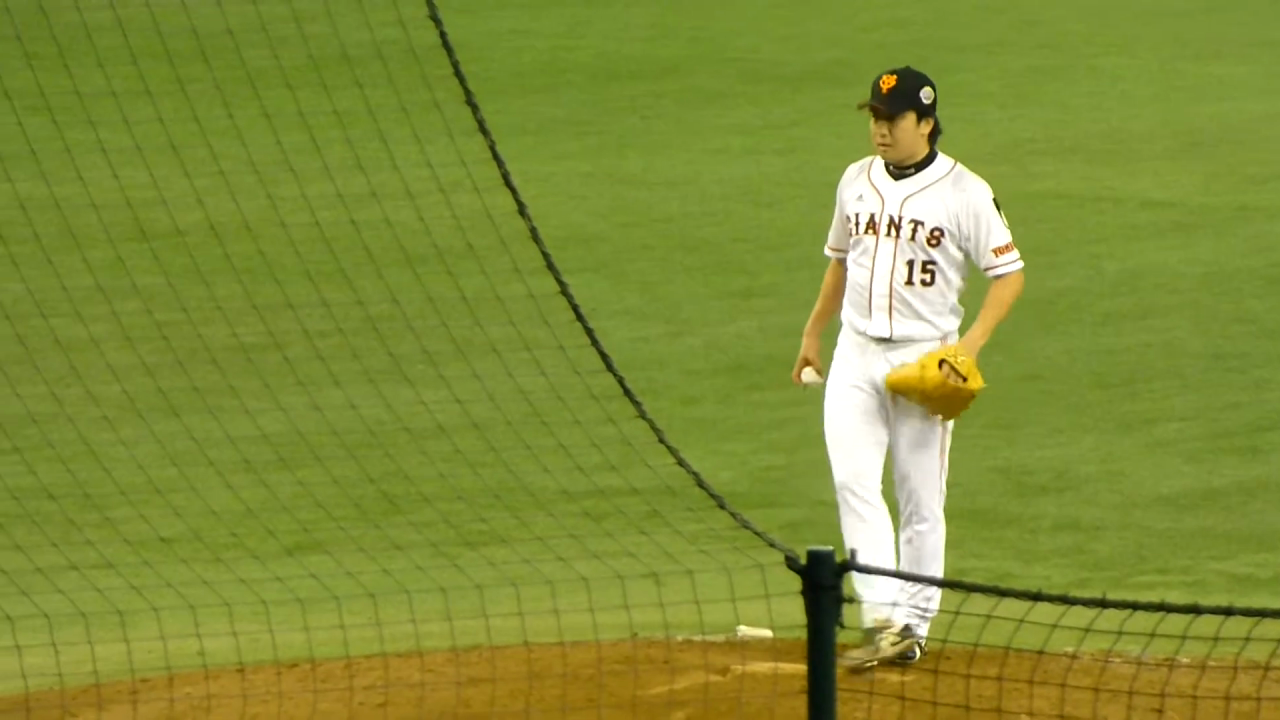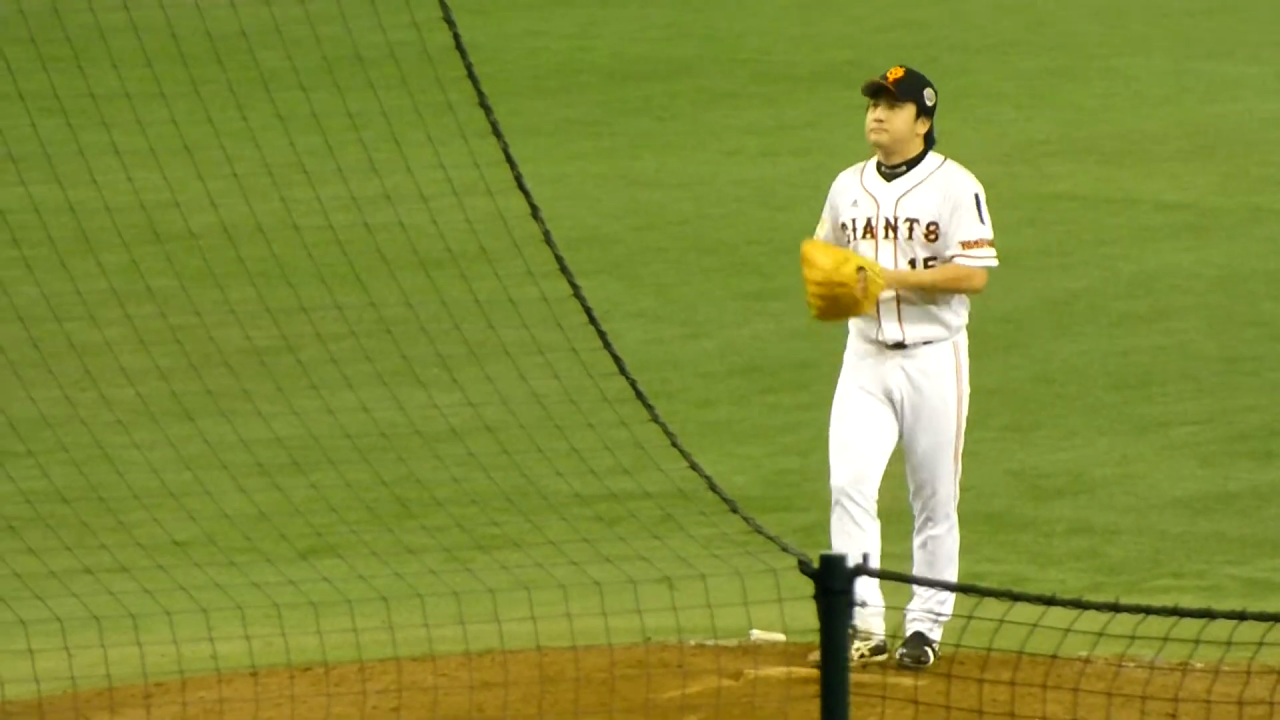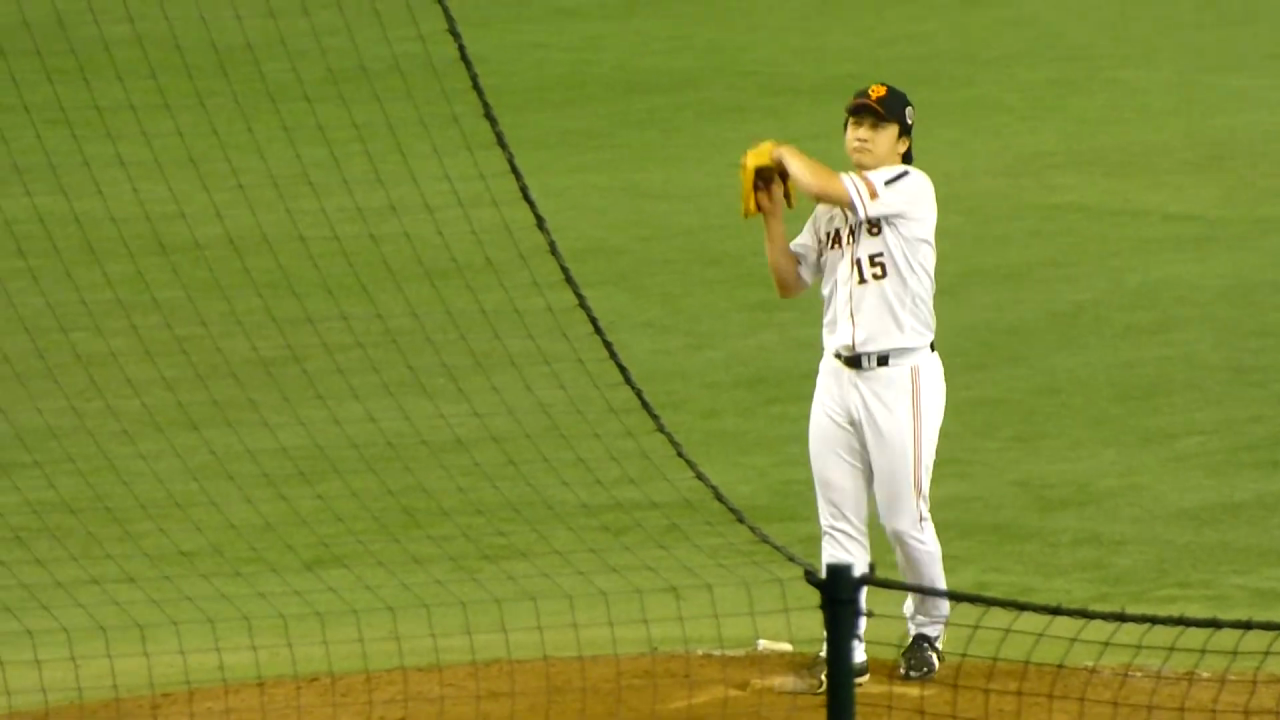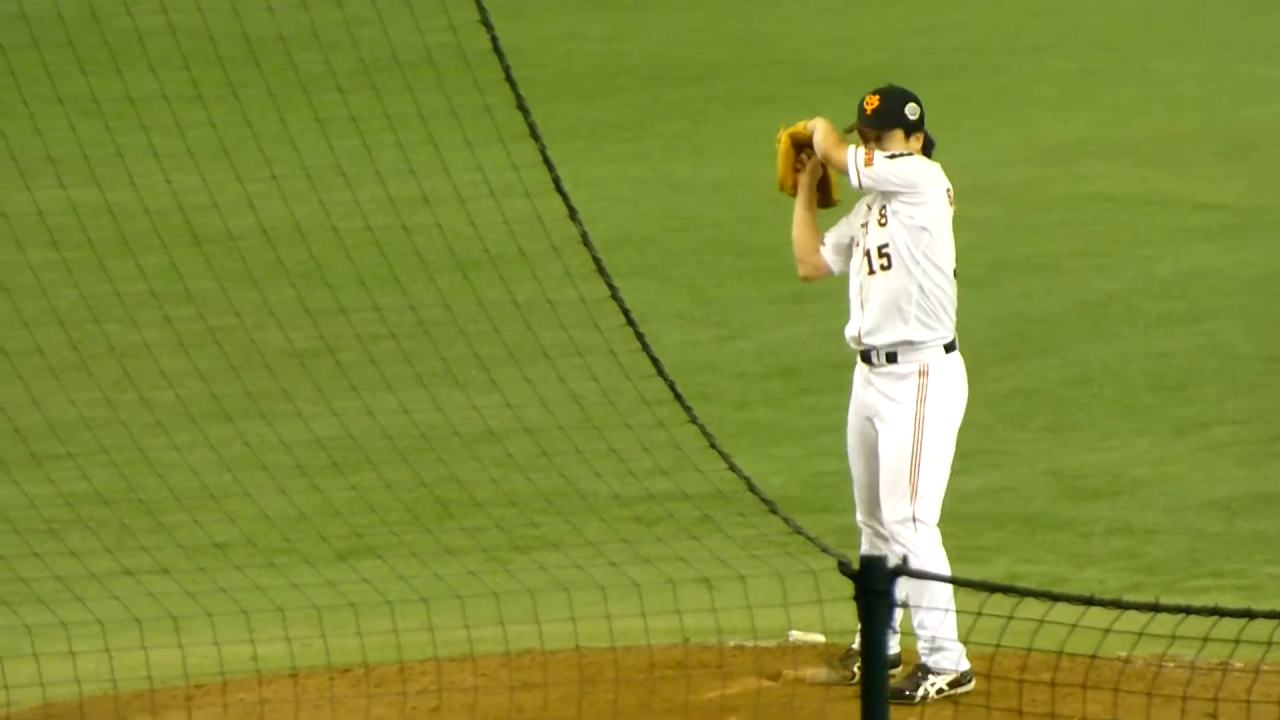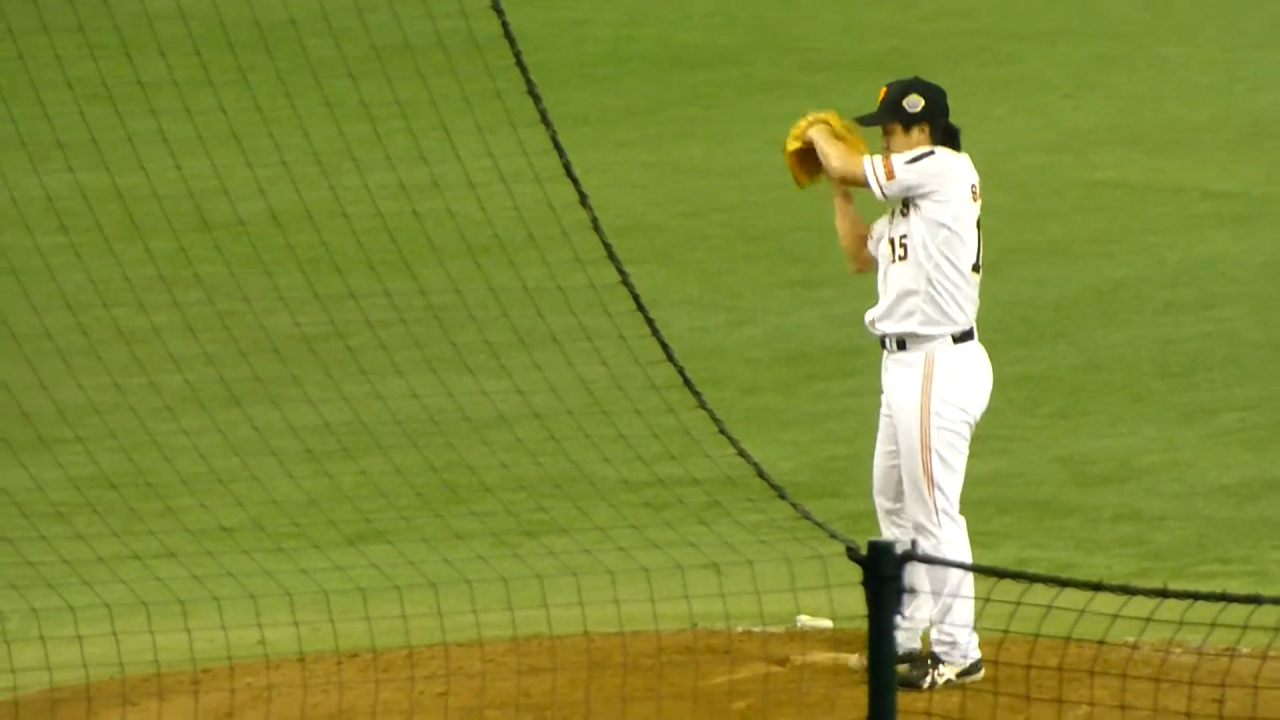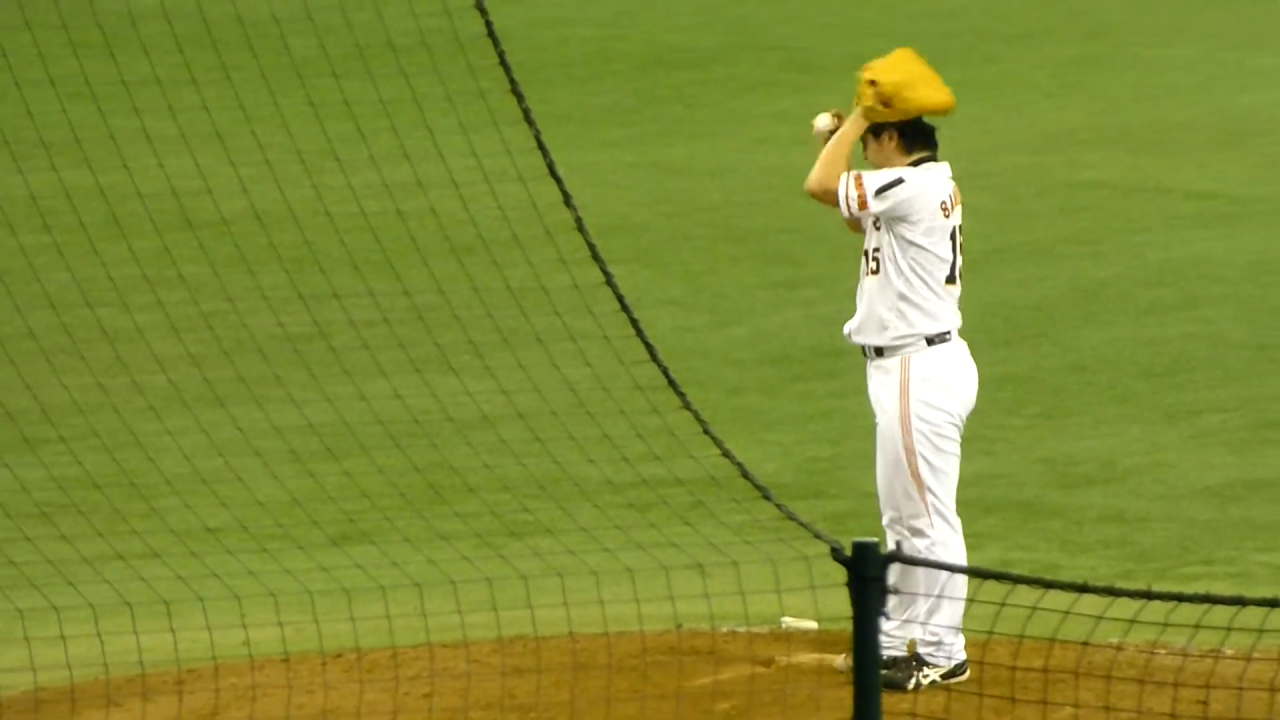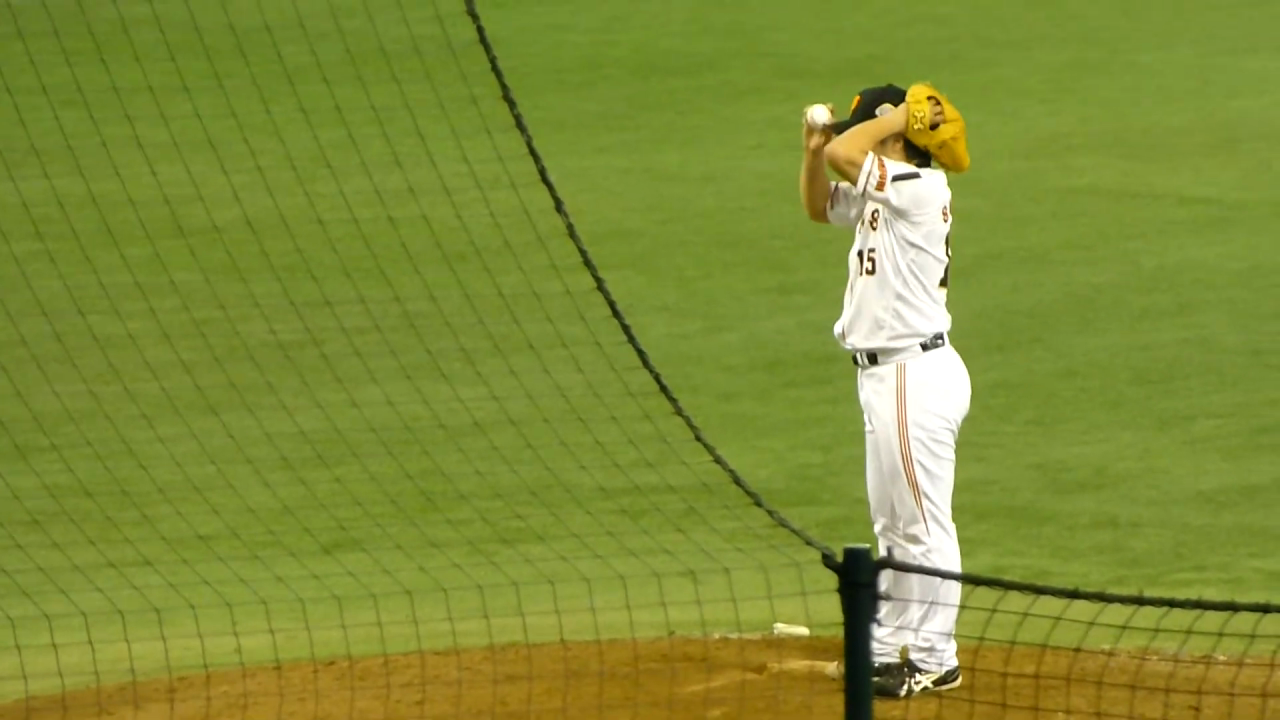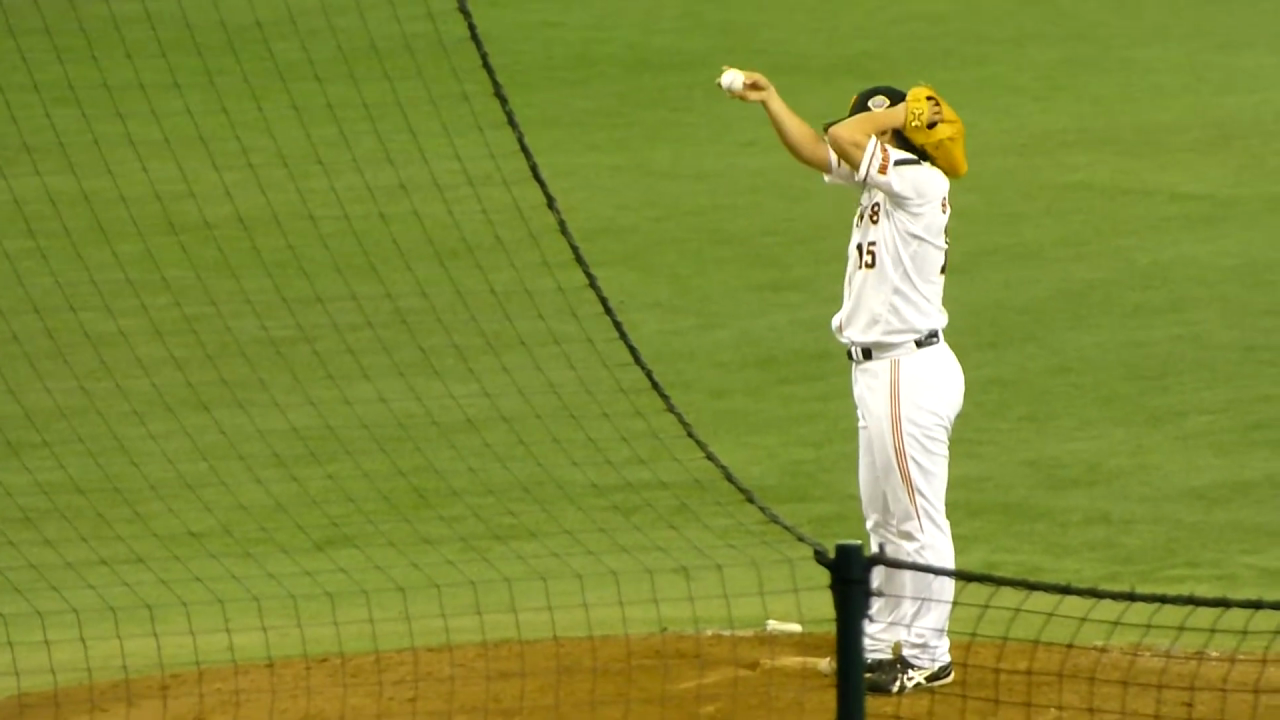
dt=0.4s
person 1, frame 1
left shoulder: (966, 192)
right shoulder: (855, 180)
left elbow: (1008, 274)
left wrist: (970, 344)
right wrist: (812, 332)
left hip: (926, 361)
right hip: (856, 355)
left knee: (920, 500)
right knee: (855, 485)
left ankle: (913, 622)
right ankle: (881, 621)
person 1, frame 2
left shoulder: (956, 185)
right shoulder: (847, 186)
left elbow: (974, 274)
left wrist: (889, 277)
left hip: (934, 361)
right hip: (866, 359)
left knee: (934, 503)
right knee: (850, 486)
left ankle: (926, 625)
right ankle: (863, 626)
person 1, frame 3
left shoulder: (911, 187)
right shoulder: (828, 209)
left elbow: (827, 186)
right elbow: (789, 285)
left wrist: (784, 153)
right wrist: (773, 219)
left hip: (902, 378)
right hip: (837, 378)
left knee: (904, 519)
right knee: (839, 524)
left ankle: (927, 628)
right ankle: (845, 651)
person 1, frame 4
left shoulder: (923, 178)
right shoulder: (869, 205)
left elbow: (832, 150)
right elbow: (810, 264)
left wrist: (817, 127)
right wrist: (805, 187)
left hip: (923, 378)
right hip: (870, 375)
left knee: (906, 520)
right knee: (874, 523)
left ankle: (945, 661)
right ankle: (878, 644)
person 1, frame 5
left shoulder: (944, 168)
right shoulder: (913, 194)
left elbow: (848, 165)
right elbow: (861, 255)
left wrist: (819, 132)
right wrist: (840, 188)
left hip: (940, 367)
right hip: (908, 365)
left knee: (931, 513)
right knee: (896, 506)
left ankle: (958, 651)
right ankle: (907, 635)
person 1, frame 6
left shoulder: (912, 186)
right shoulder: (918, 185)
left elbow: (818, 185)
right elbow: (850, 202)
left wrist: (861, 116)
right wrist: (846, 135)
left hip: (921, 370)
right hip: (907, 369)
left knee: (928, 517)
right knee: (902, 518)
left ankle: (944, 652)
right ankle: (897, 641)
person 1, frame 7
left shoulder: (919, 187)
right shoulder: (882, 192)
left elbow: (843, 154)
right elbow: (819, 206)
left wrist: (901, 114)
right wrist: (813, 152)
left hip: (915, 376)
right hip: (885, 375)
left knee: (923, 525)
right knee: (892, 525)
left ankle: (936, 659)
right ankle: (889, 647)
person 1, frame 8
left shoulder: (921, 180)
right shoulder: (879, 179)
left elbow: (841, 135)
right elbow: (815, 148)
left wrist: (906, 113)
right wrist: (770, 98)
left hip: (910, 373)
right hip: (877, 371)
left knee: (916, 521)
right knee: (884, 521)
left ankle: (928, 656)
right ankle: (879, 643)
